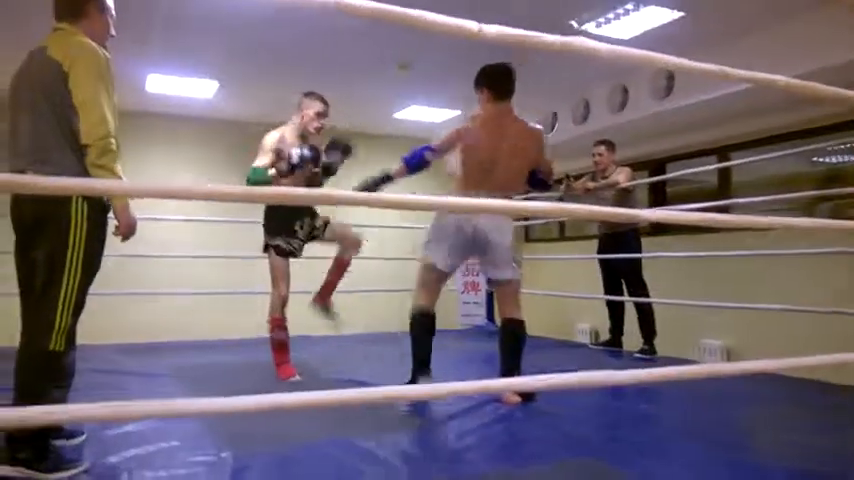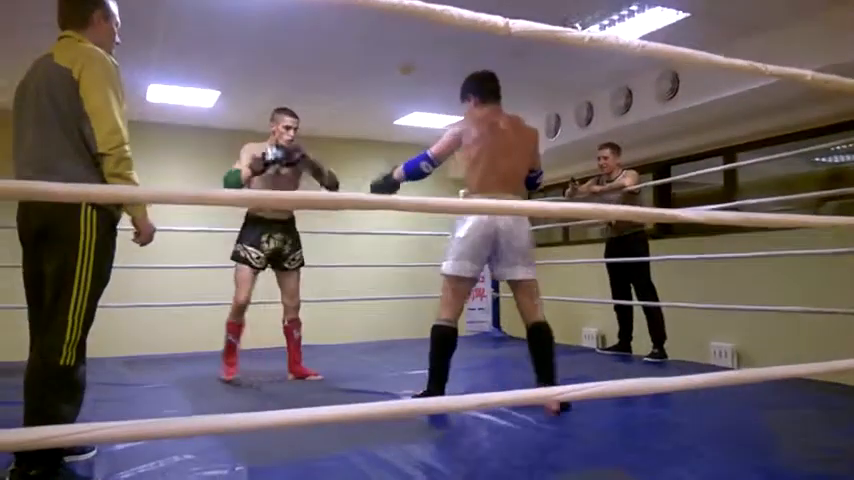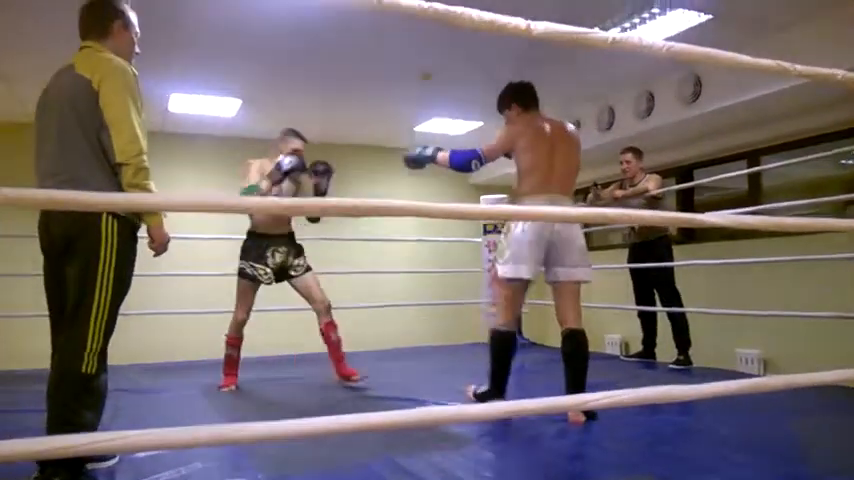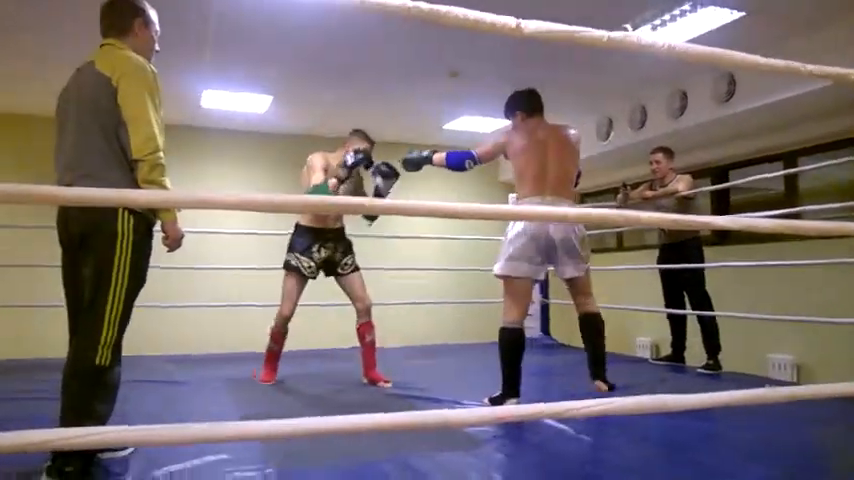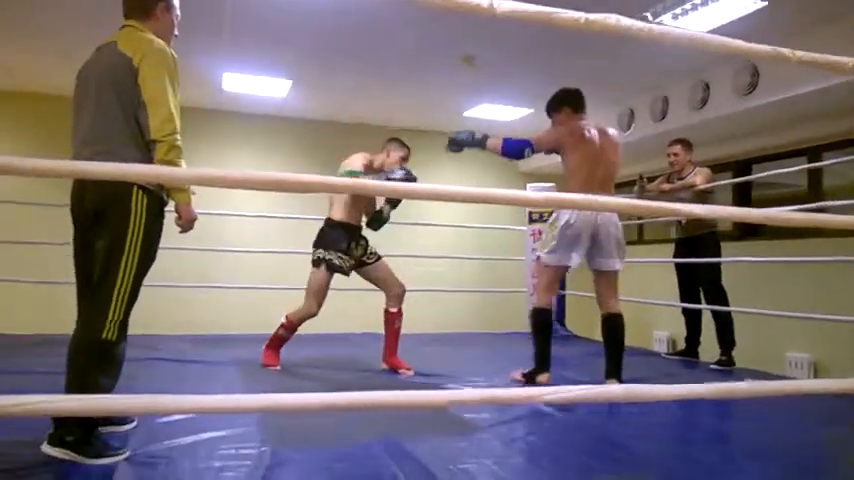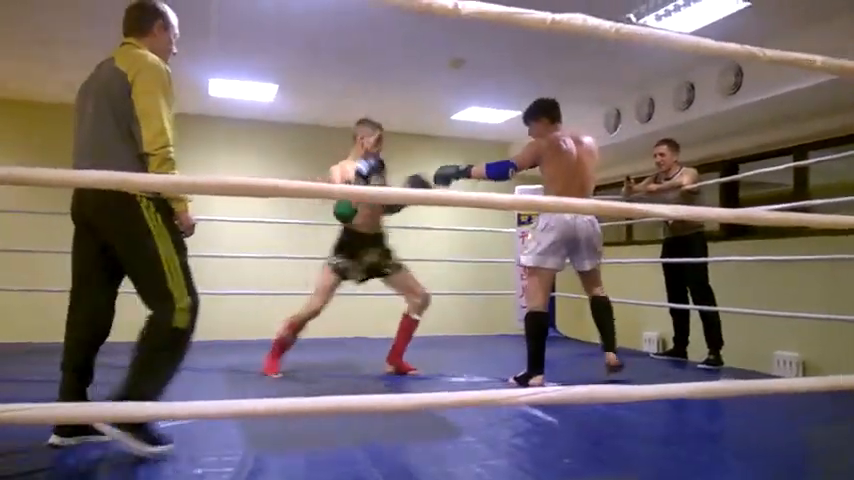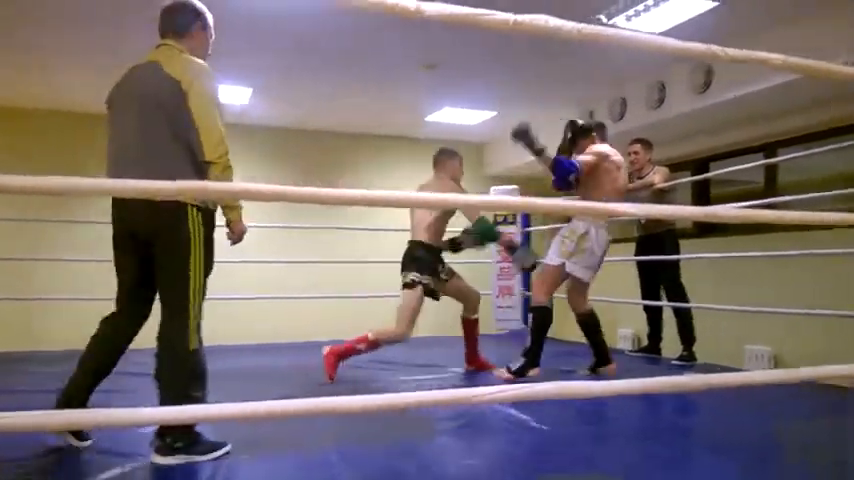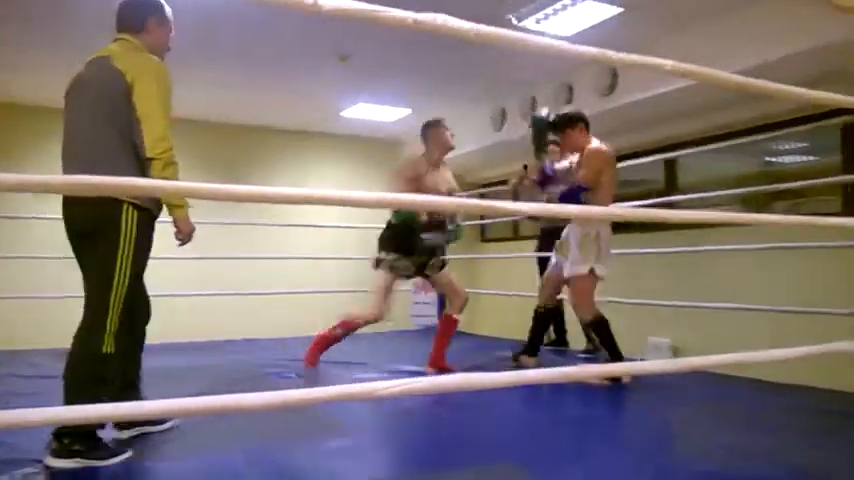
dt=0.5s
person 1, frame 1
right shoulder: (86, 52)
right elbow: (97, 135)
right wrist: (120, 201)
right hip: (70, 200)
left knee: (40, 320)
right knee: (56, 322)
person 1, frame 2
left shoulder: (36, 71)
right shoulder: (93, 60)
left elbow: (29, 146)
right elbow: (110, 141)
right wrist: (138, 209)
left hip: (35, 209)
right hip: (79, 209)
left knee: (49, 332)
right knee: (64, 336)
person 1, frame 3
left shoulder: (56, 82)
right shoulder: (113, 69)
left elbow: (54, 157)
right elbow: (128, 152)
right wrist: (153, 216)
left hip: (56, 217)
right hip: (99, 218)
left knee: (70, 341)
right knee: (87, 344)
person 1, frame 4
left shoulder: (77, 79)
right shoulder: (133, 68)
left elbow: (74, 152)
right elbow: (146, 148)
right wrist: (169, 214)
left hip: (74, 212)
right hip: (116, 212)
left knee: (87, 334)
right knee: (101, 337)
person 1, frame 5
left shoulder: (96, 59)
right shoulder: (153, 49)
left elbow: (90, 129)
right elbow: (163, 130)
right wrist: (182, 194)
left hip: (87, 189)
right hip: (130, 191)
left knee: (96, 308)
right knee: (109, 311)
left ankle: (89, 409)
right ankle: (73, 429)
person 1, frame 6
left shoulder: (98, 75)
right shoulder: (149, 68)
right elbow: (156, 144)
right wrist: (180, 204)
left hip: (89, 200)
right hip: (130, 200)
left knee: (89, 308)
right knee: (176, 302)
left ankle: (71, 417)
person 1, frame 7
left shoulder: (126, 80)
right shoulder: (192, 70)
left elbow: (123, 150)
right elbow: (211, 148)
right wrist: (232, 210)
left hip: (127, 208)
right hip: (178, 208)
left knee: (129, 310)
right knee: (181, 319)
left ankle: (70, 406)
right ankle: (177, 435)
person 1, frame 8
left shoulder: (86, 73)
right shoulder: (146, 66)
left elbow: (83, 145)
right elbow: (157, 148)
right wrist: (179, 210)
left hip: (80, 204)
right hip: (121, 205)
left knee: (129, 309)
right knee: (108, 317)
right ankle: (73, 436)
person 2, frame 1
left shoulder: (472, 124)
right shoulder: (534, 136)
left elbow: (424, 156)
right elbow: (545, 179)
left wrist: (383, 178)
left hip: (460, 210)
right hip: (498, 220)
left knee: (425, 294)
right knee: (510, 305)
left ankle: (420, 374)
person 2, frame 2
left shoulder: (465, 128)
right shoulder: (528, 131)
left elbow: (423, 164)
right elbow: (534, 181)
left wrist: (390, 178)
left hip: (477, 217)
right hip: (514, 219)
left knee: (449, 309)
right knee: (532, 310)
left ankle: (435, 391)
right ankle: (550, 390)
person 2, frame 3
left shoulder: (517, 132)
right shoulder: (570, 132)
left elbow: (471, 160)
left wrist: (430, 154)
left hip: (530, 216)
right hip: (566, 217)
left knee: (507, 312)
right knee: (571, 315)
left ankle: (496, 391)
person 2, frame 4
left shoulder: (513, 137)
right shoulder: (571, 137)
left elbow: (468, 159)
left wrist: (427, 157)
left hip: (528, 218)
right hip: (565, 218)
left knee: (514, 311)
right knee: (585, 300)
left ankle: (510, 393)
right ankle: (599, 377)
person 2, frame 5
left shoulder: (565, 132)
right shoulder: (612, 136)
left elbow: (520, 148)
left wrist: (475, 140)
left hip: (575, 212)
right hip: (607, 216)
left knee: (543, 291)
right knee: (609, 299)
left ankle: (541, 369)
right ankle: (614, 376)
person 2, frame 6
left shoulder: (543, 144)
right shoulder: (589, 143)
left elbow: (504, 170)
left wrist: (459, 171)
left hip: (555, 218)
right hip: (585, 219)
left knee: (536, 295)
right knee: (594, 287)
left ankle: (534, 372)
right ankle: (611, 352)
person 2, frame 7
left shoulder: (600, 152)
right shoulder: (614, 163)
left elbow: (568, 170)
right elbow: (564, 182)
left wrist: (535, 147)
right wrist: (565, 150)
left hip: (586, 228)
right hip: (597, 232)
left knee: (541, 289)
right knee: (578, 299)
left ankle: (530, 362)
right ankle: (604, 361)
person 2, frame 8
left shoulder: (597, 151)
right shoulder: (575, 161)
left elbow: (574, 195)
right elbow: (545, 177)
left wrist: (557, 193)
right wrist: (538, 142)
left hip: (590, 230)
right hip: (577, 230)
left knee: (582, 304)
right knee: (546, 292)
right ankle: (530, 353)
person 3, frame 1
left shoulder: (310, 142)
right shoulder: (277, 138)
right elbow: (253, 179)
left wrist: (330, 166)
right wrist: (286, 166)
left hip: (305, 213)
right hip: (280, 216)
left knee: (353, 243)
right knee: (281, 293)
left ankle: (323, 297)
right ankle: (282, 362)
person 3, frame 2
left shoulder: (299, 155)
right shoulder: (252, 150)
left elbow: (333, 185)
right elbow: (230, 182)
left wrist: (311, 164)
right wrist: (260, 164)
left hip: (287, 231)
right hip: (256, 230)
left knee: (292, 304)
right knee: (241, 300)
left ankle: (296, 366)
right ankle: (229, 362)
person 3, frame 3
left shoulder: (298, 175)
right shoulder: (257, 166)
left elbow: (313, 217)
left wrist: (321, 187)
right wrist: (276, 174)
left hip: (288, 246)
right hip: (258, 245)
left knee: (323, 304)
right knee: (241, 317)
left ankle: (342, 368)
right ankle: (230, 375)
person 3, frame 4
left shoulder: (354, 174)
right shoulder: (318, 160)
left elbow: (370, 216)
right elbow: (318, 197)
left wrist: (382, 190)
right wrist: (342, 172)
left hip: (337, 241)
right hip: (306, 239)
left knee: (363, 306)
right knee: (286, 313)
left ankle: (371, 371)
right ankle: (269, 366)
person 3, frame 5
left shoulder: (374, 178)
right shoulder: (363, 160)
left elbow: (374, 223)
right elbow: (348, 179)
left wrist: (392, 200)
right wrist: (388, 177)
left hip: (356, 239)
right hip: (334, 237)
left knee: (397, 291)
right knee: (311, 308)
left ankle: (390, 357)
right ankle: (271, 348)
person 3, frame 6
left shoulder: (374, 167)
right shoulder: (339, 171)
left elbow: (387, 207)
right elbow: (343, 214)
right wrist: (361, 182)
left hip: (377, 247)
right hip: (350, 245)
left knee: (421, 298)
right knee: (314, 307)
left ankle: (395, 360)
right ankle: (274, 356)
person 3, frame 7
left shoulder: (424, 190)
right shoulder: (451, 188)
right elbow: (480, 225)
left wrist: (453, 243)
right wrist: (512, 246)
left hip: (430, 257)
right hip: (421, 259)
left knee: (473, 299)
right knee: (401, 333)
left ankle: (473, 360)
right ankle: (337, 353)
person 3, frame 8
left shoulder: (448, 175)
right shoulder: (412, 169)
left elbow: (449, 221)
right elbow: (402, 212)
left wrist: (448, 228)
right wrist: (433, 222)
left hip: (423, 243)
right hip: (397, 242)
left knee: (459, 297)
right knee: (375, 313)
left ankle: (437, 362)
right ankle: (319, 346)
person 4, frame 1
left shoulder: (624, 172)
right shoulder: (593, 177)
left elbow: (620, 181)
right elbow: (567, 191)
left wrist: (596, 186)
right wrist: (567, 185)
left hip: (626, 236)
right hip: (606, 238)
left knee: (636, 289)
right knee: (611, 291)
left ankle: (649, 342)
right ankle: (615, 338)
person 4, frame 2
left shoulder: (630, 175)
right shoulder: (597, 181)
left elbow: (627, 184)
right elbow: (571, 195)
left wrist: (601, 190)
right wrist: (573, 190)
left hip: (633, 238)
right hip: (613, 241)
left knee: (645, 292)
right knee: (620, 295)
left ankle: (659, 346)
right ankle: (624, 342)
person 4, frame 3
left shoulder: (653, 179)
right shoulder: (620, 186)
left elbow: (649, 188)
right elbow: (592, 201)
left wrist: (623, 195)
right wrist: (595, 194)
left hip: (657, 243)
right hip: (636, 246)
left knee: (669, 297)
right knee: (643, 301)
left ankle: (684, 353)
right ankle: (648, 349)
person 4, frame 4
left shoulder: (685, 179)
right shoulder: (650, 186)
left elbow: (680, 189)
right elbow: (622, 201)
left wrist: (653, 195)
right wrist: (624, 195)
left hip: (688, 245)
right hip: (666, 247)
left knee: (699, 300)
right knee: (673, 303)
left ankle: (713, 357)
right ankle: (677, 352)
person 4, frame 5
left shoulder: (703, 172)
right shoulder: (668, 178)
left elbow: (698, 183)
right elbow: (642, 193)
left wrist: (670, 188)
right wrist: (641, 187)
left hip: (704, 239)
right hip: (683, 241)
left knee: (714, 295)
right knee: (688, 297)
left ankle: (727, 353)
right ankle: (691, 347)
person 4, frame 6
left shoulder: (689, 173)
right shoulder: (655, 179)
left elbow: (684, 183)
right elbow: (628, 193)
left wrist: (656, 188)
right wrist: (629, 187)
left hip: (691, 239)
right hip: (670, 241)
left knee: (701, 294)
right knee: (675, 297)
left ankle: (715, 352)
right ankle: (679, 347)
person 4, frame 7
left shoulder: (661, 172)
right shoulder: (629, 178)
left elbow: (655, 182)
left wrist: (630, 187)
left hip: (664, 237)
right hip: (643, 240)
left knee: (674, 291)
right knee: (649, 295)
left ankle: (688, 348)
right ankle: (653, 344)
person 4, frame 8
right shoulder: (539, 177)
right elbow: (514, 192)
right wrist: (520, 179)
right hip: (546, 236)
left ankle: (591, 340)
right ankle: (559, 336)
